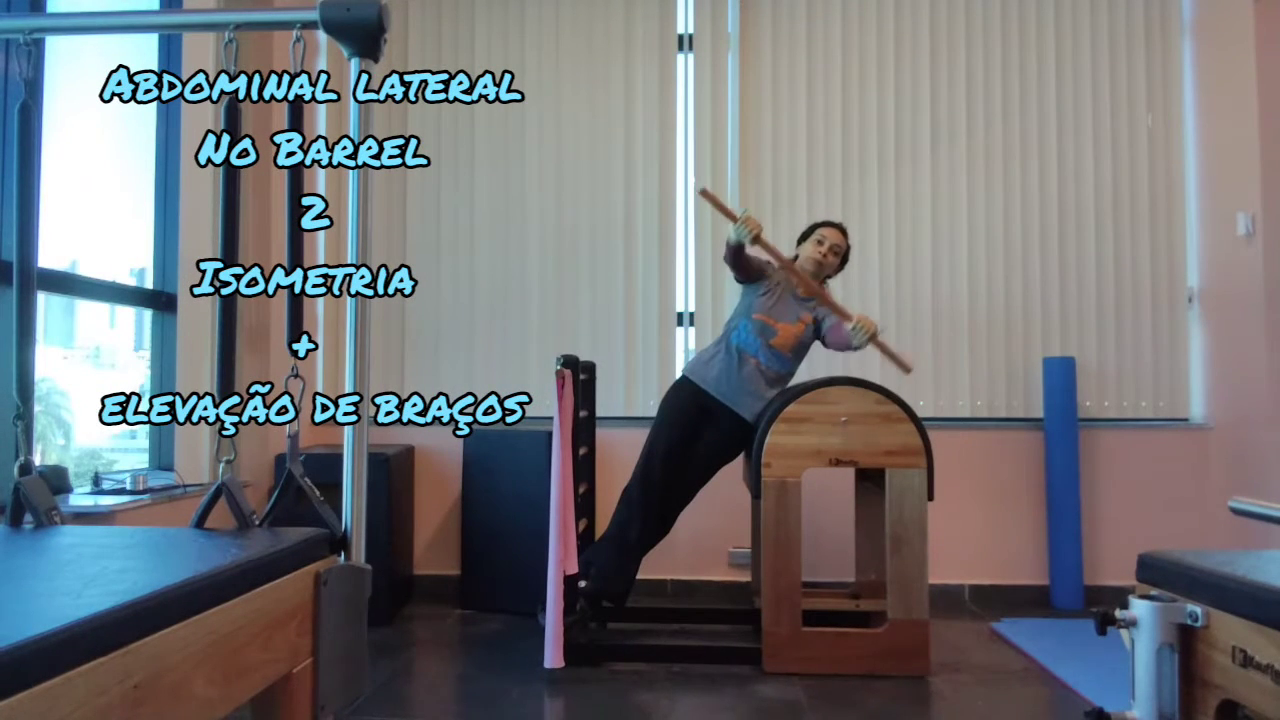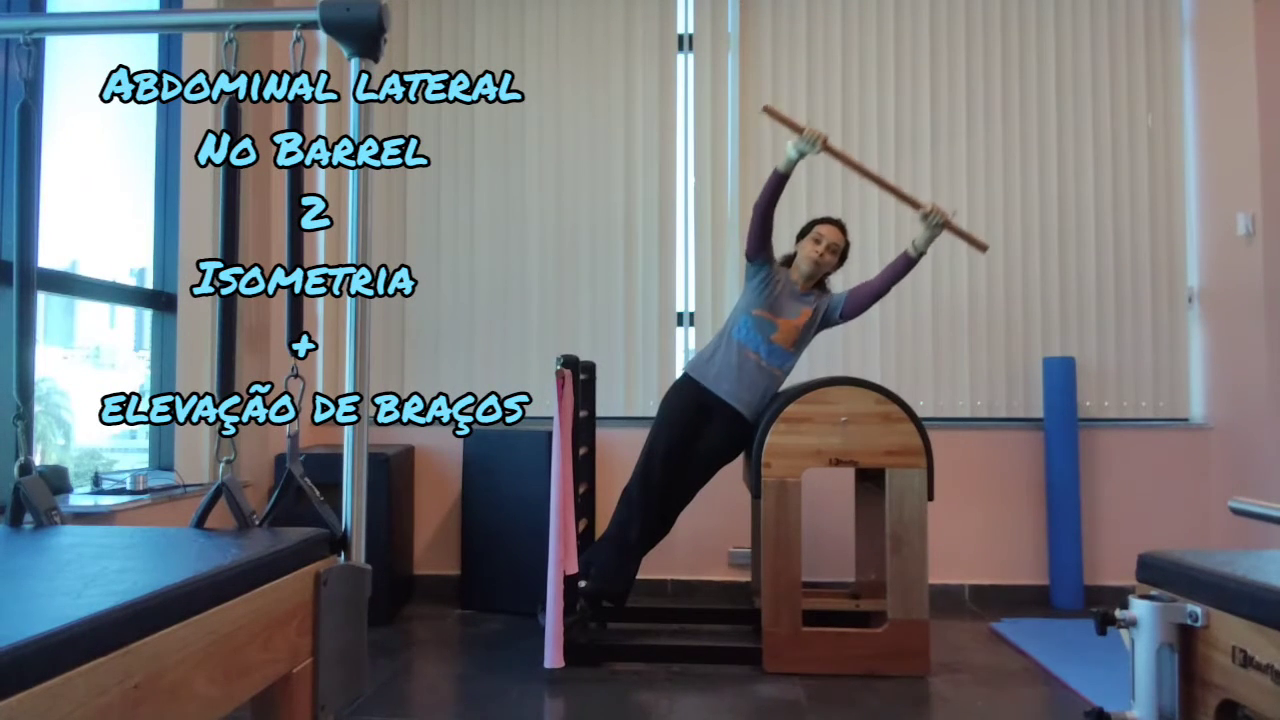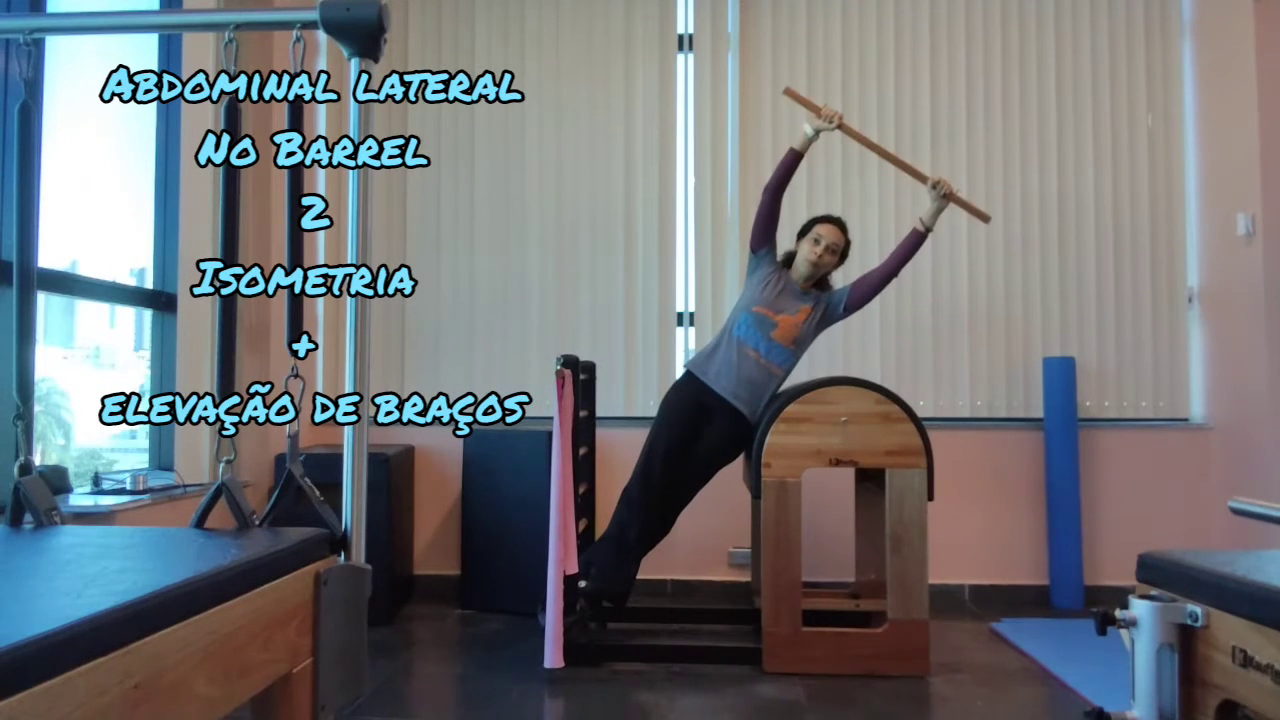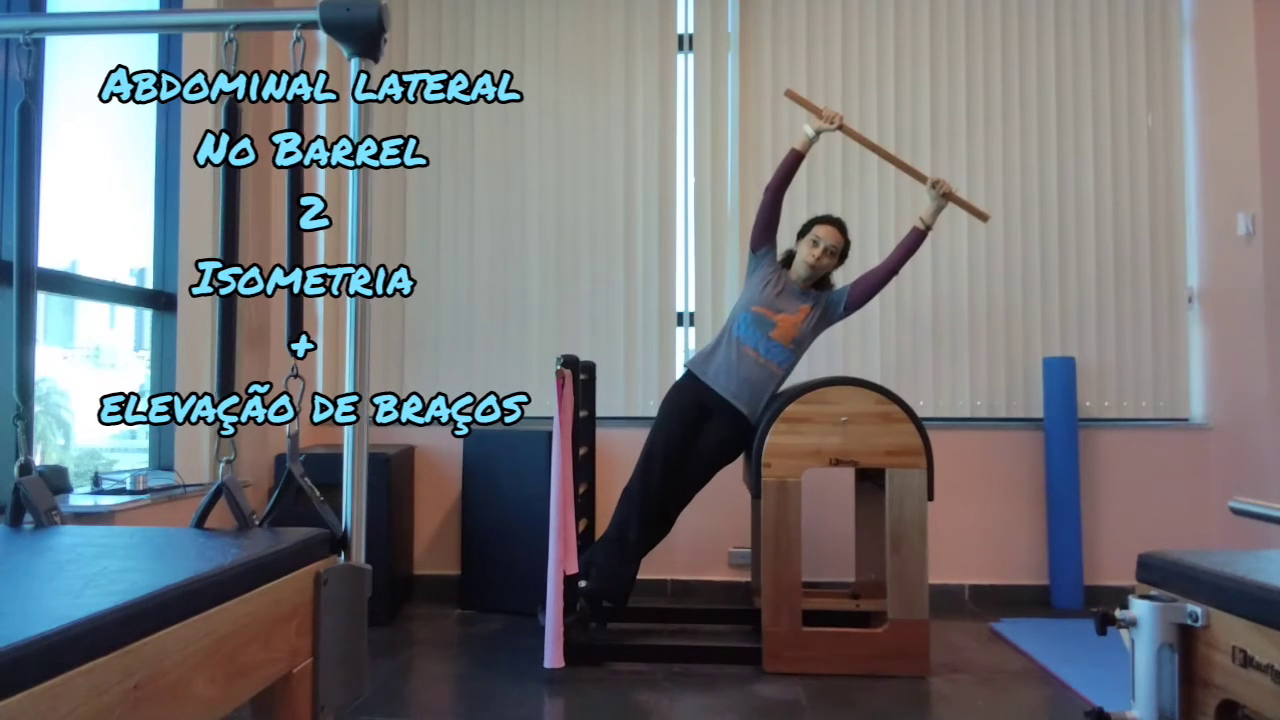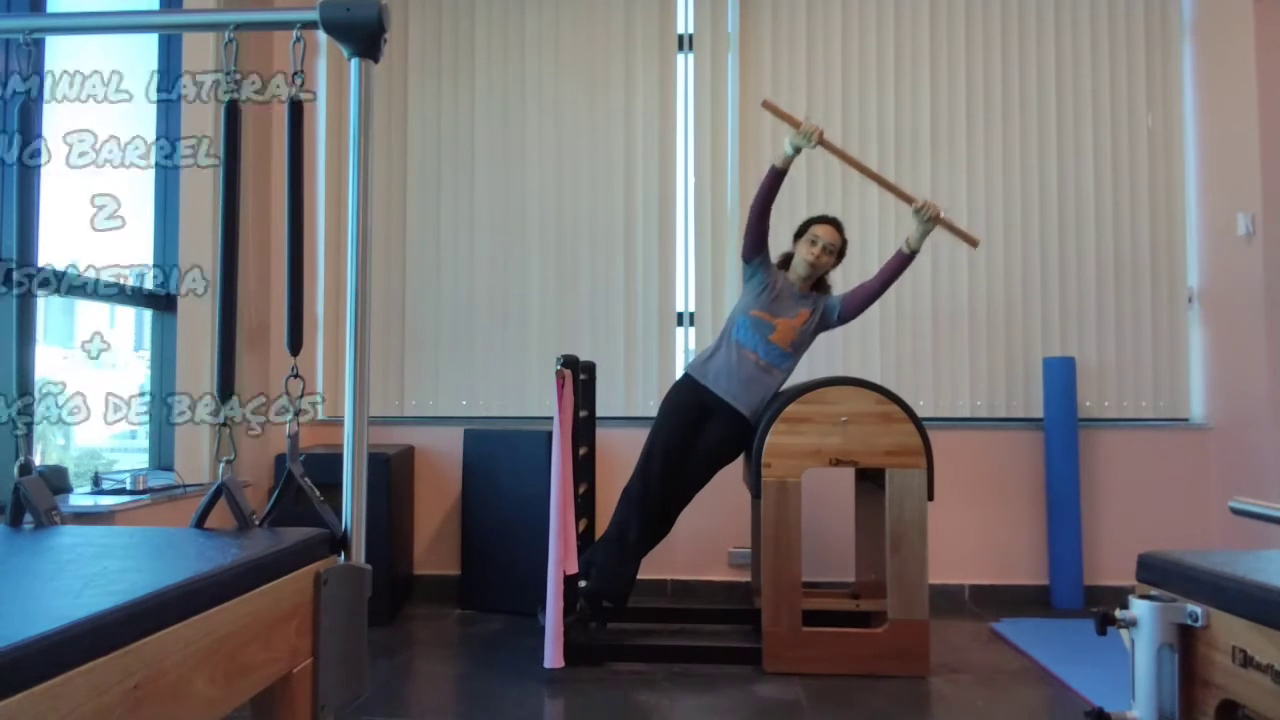
dt=0.4s
person 1, frame 1
left shoulder: (823, 312)
right shoulder: (765, 276)
left elbow: (838, 337)
right elbow: (734, 261)
left wrist: (858, 337)
right wrist: (738, 237)
left hip: (741, 415)
right hip: (698, 385)
left knee: (671, 500)
right knee: (647, 485)
left ankle: (600, 589)
right ankle: (591, 579)
person 1, frame 2
left shoulder: (823, 307)
right shoulder: (764, 273)
left elbow: (878, 287)
right elbow: (761, 213)
left wrist: (921, 243)
right wrist: (793, 157)
left hip: (739, 415)
right hip: (698, 385)
left knee: (670, 499)
right knee: (649, 482)
left ankle: (601, 587)
right ankle: (591, 578)
person 1, frame 3
left shoulder: (827, 305)
right shoulder: (765, 268)
left elbow: (887, 271)
right elbow: (770, 196)
left wrist: (930, 216)
right wrist: (809, 136)
left hip: (739, 415)
right hip: (699, 384)
left knee: (671, 499)
right knee: (648, 482)
left ankle: (602, 586)
right ankle: (593, 579)
person 1, frame 4
left shoulder: (827, 305)
right shoulder: (765, 268)
left elbow: (888, 269)
right elbow: (772, 196)
left wrist: (930, 215)
right wrist: (810, 136)
left hip: (739, 415)
right hip: (698, 385)
left knee: (670, 499)
right knee: (647, 483)
left ankle: (602, 586)
right ankle: (592, 578)
person 1, frame 5
left shoulder: (824, 309)
right shoulder: (761, 275)
left elbow: (877, 286)
right elbow: (758, 213)
left wrist: (916, 238)
right wrist: (790, 152)
left hip: (739, 416)
right hip: (698, 386)
left knee: (670, 499)
right knee: (648, 482)
left ankle: (601, 586)
right ankle: (591, 578)
